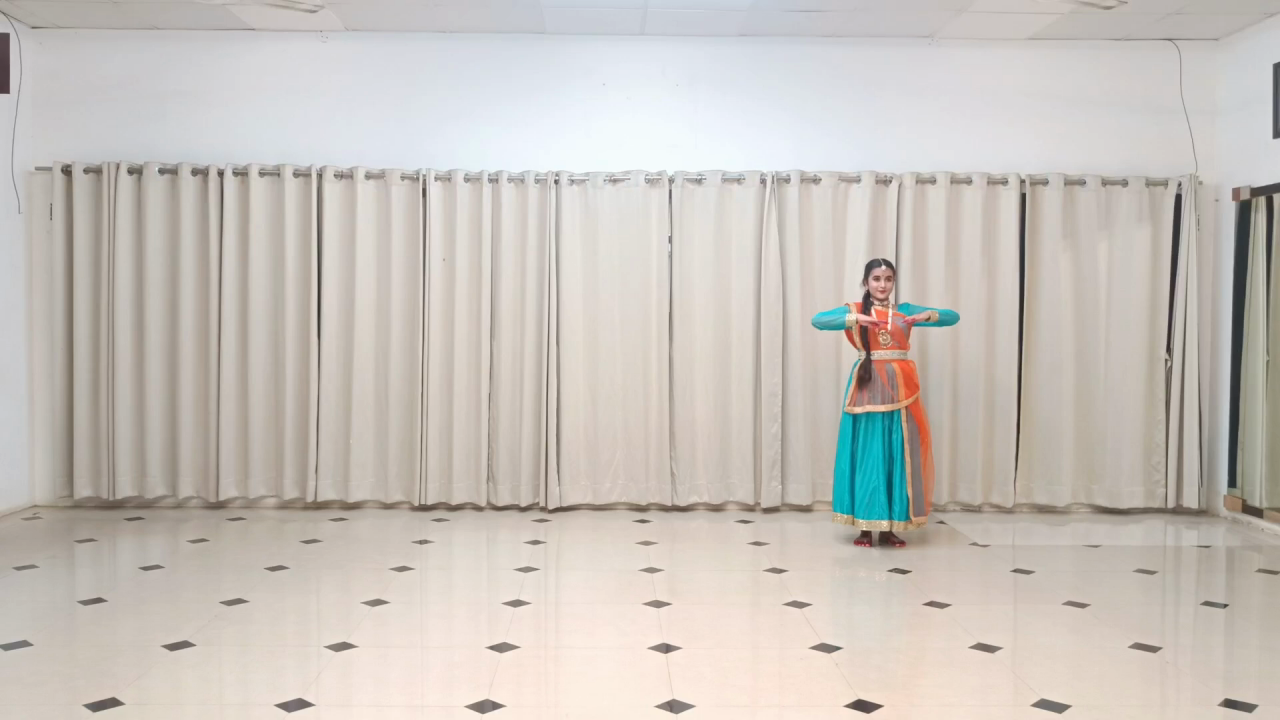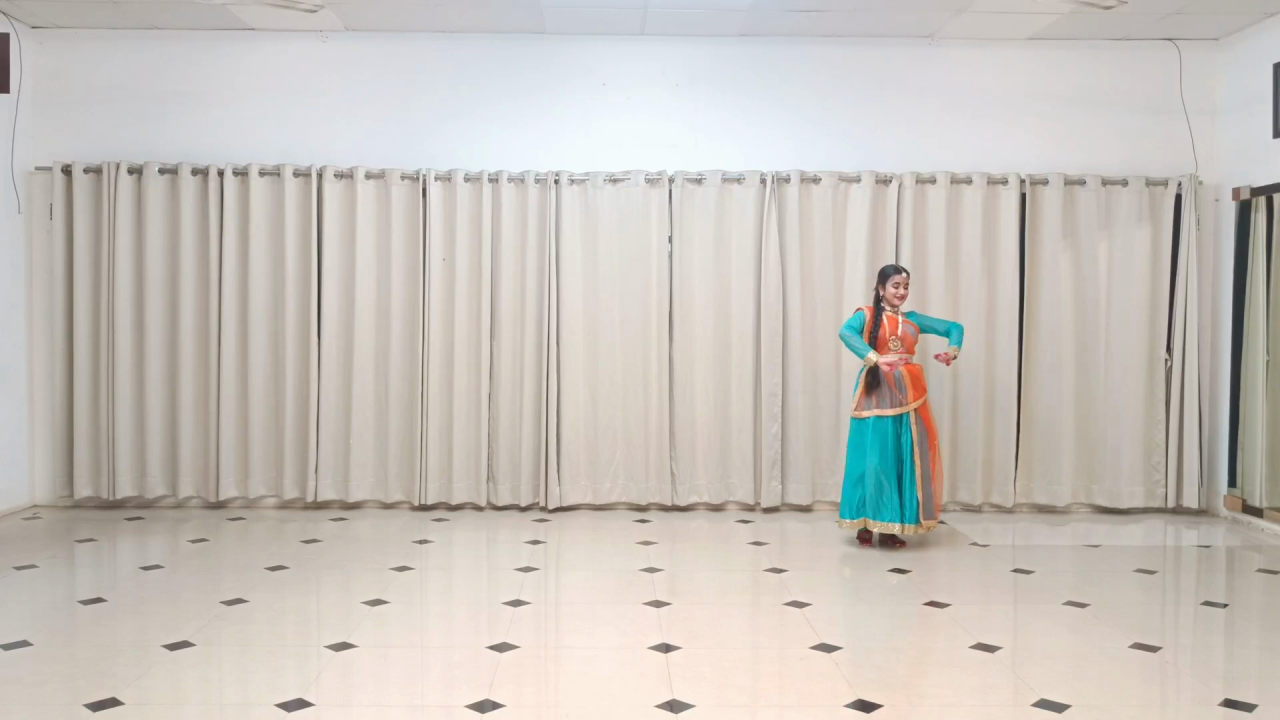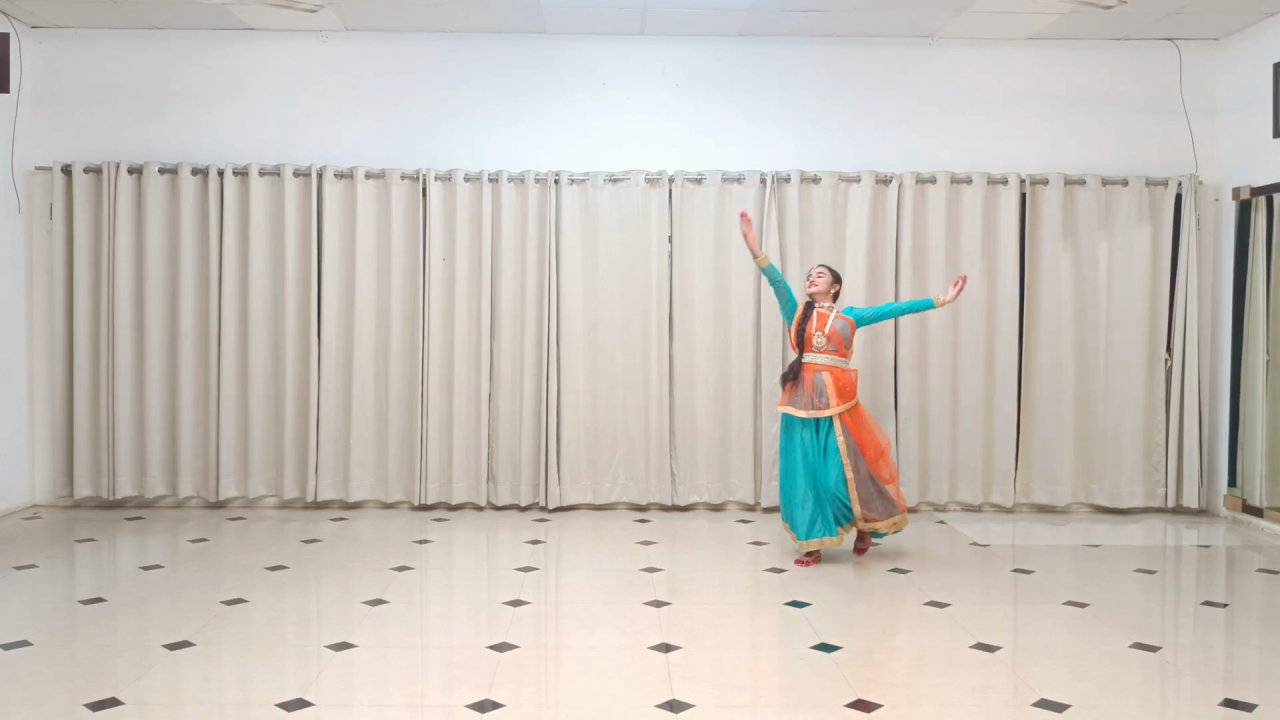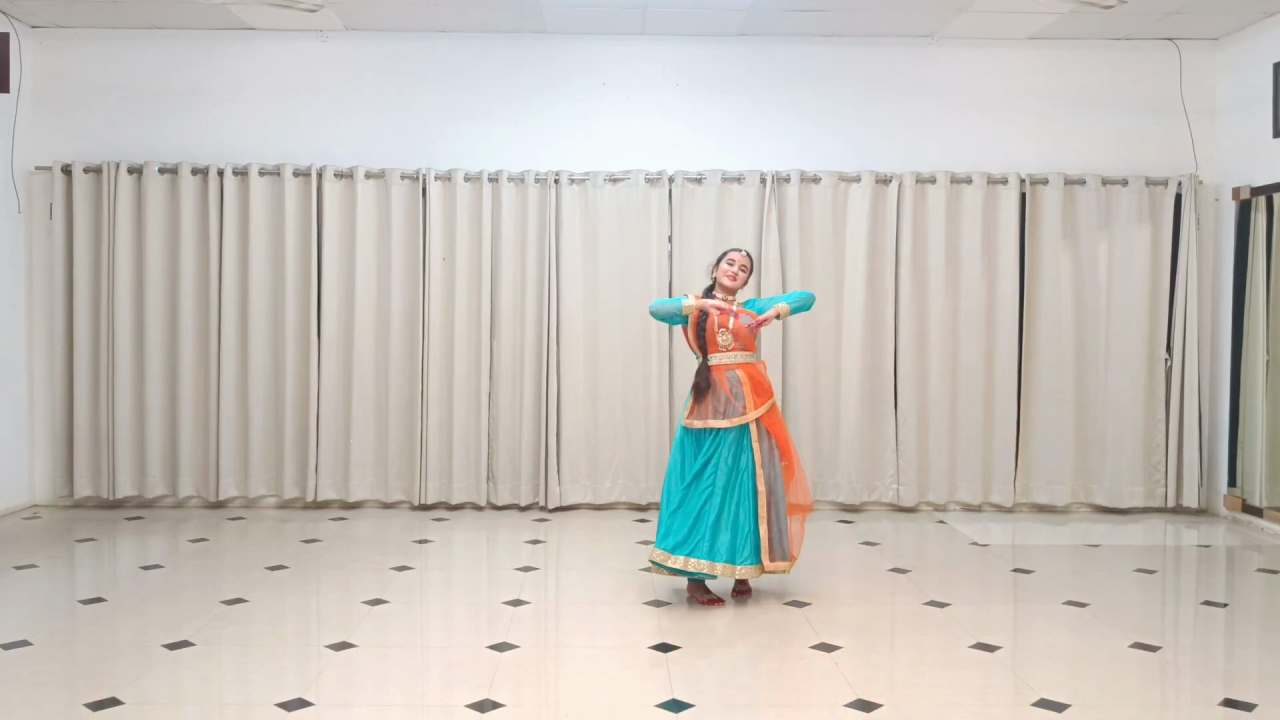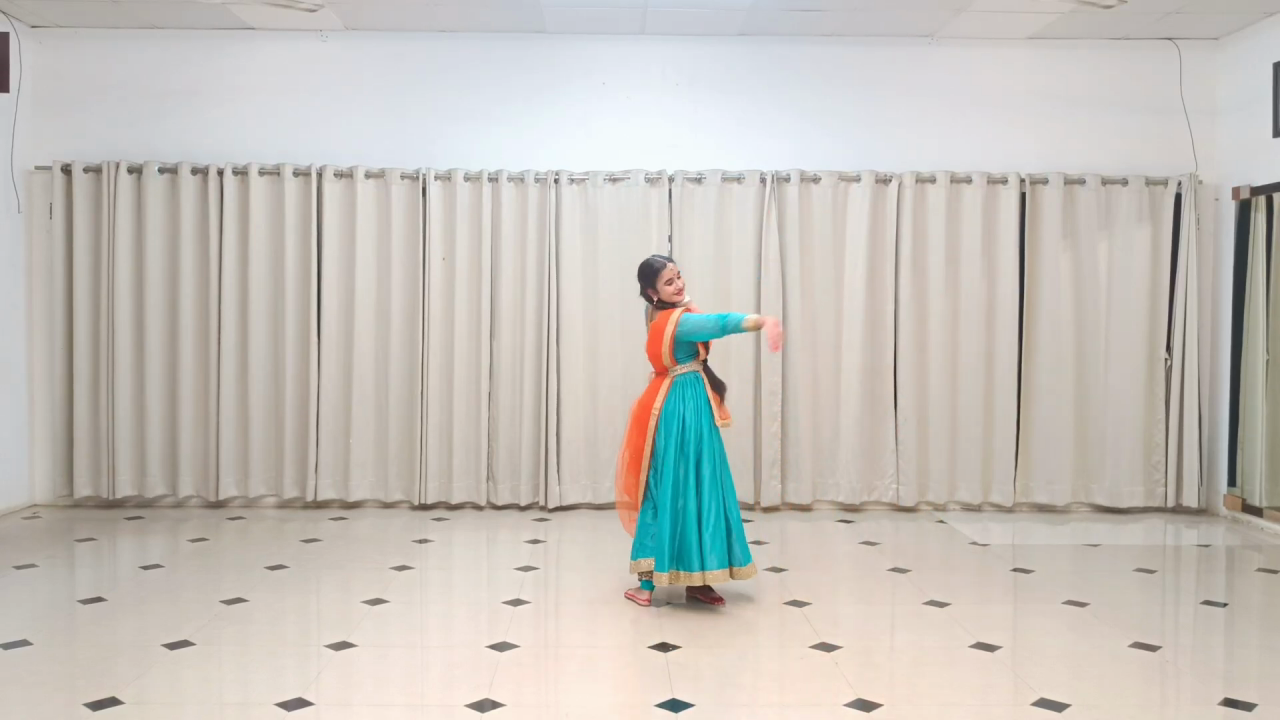
dt=1s
person 1, frame 1
left shoulder: (906, 311)
right shoulder: (854, 310)
left elbow: (953, 317)
right elbow: (818, 320)
left wrist: (928, 316)
right wrist: (857, 319)
left hip: (899, 388)
right hip: (868, 388)
left knee: (899, 454)
right knee: (867, 453)
left ankle: (890, 526)
right ankle: (865, 525)
person 1, frame 2
left shoulder: (913, 319)
right shoulder: (866, 315)
left elbow: (955, 328)
right elbow: (846, 333)
left wrist: (952, 350)
right wrist: (876, 359)
left hip: (908, 394)
right hip: (875, 393)
left knee: (905, 458)
right knee: (873, 458)
left ankle: (892, 527)
right ankle: (868, 523)
person 1, frame 3
left shoulder: (850, 316)
right shoulder: (797, 313)
left elbow: (893, 309)
right elbow: (776, 281)
left wrist: (940, 301)
right wrist: (755, 248)
left hip: (838, 401)
right hip: (803, 399)
left knee: (842, 470)
right knee: (804, 470)
left ankle: (865, 524)
right ankle: (812, 542)
person 1, frame 4
left shoulder: (753, 308)
right shoulder: (694, 307)
left elbow: (807, 297)
right elbow: (657, 309)
left wrist: (776, 310)
right wrist: (703, 304)
left hip: (750, 402)
right hip: (710, 401)
left knee: (749, 483)
right knee: (704, 484)
left ankle: (742, 571)
right ankle: (696, 579)
person 1, frame 5
left shoulder: (655, 311)
right shoulder: (681, 321)
right elbow: (719, 323)
right wrist: (761, 321)
left hip: (670, 402)
right hip: (683, 406)
left knee: (669, 490)
right knee: (688, 488)
left ankle: (671, 581)
right ankle: (694, 578)
